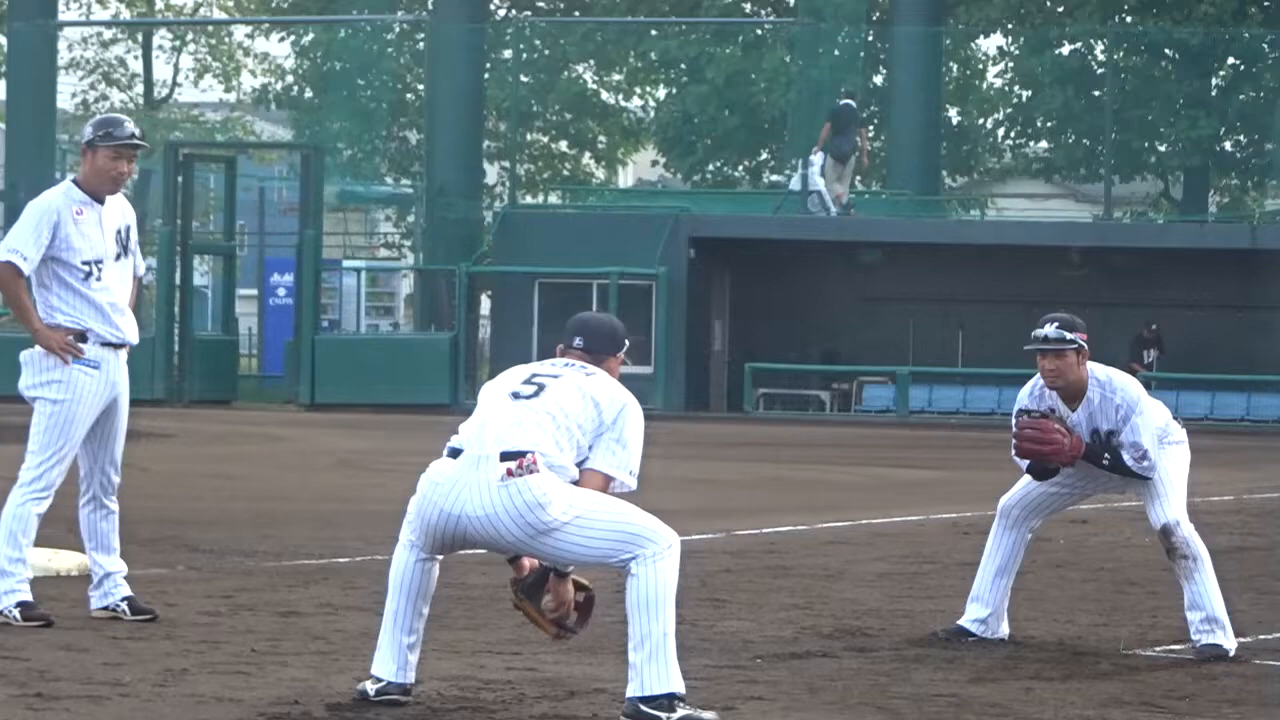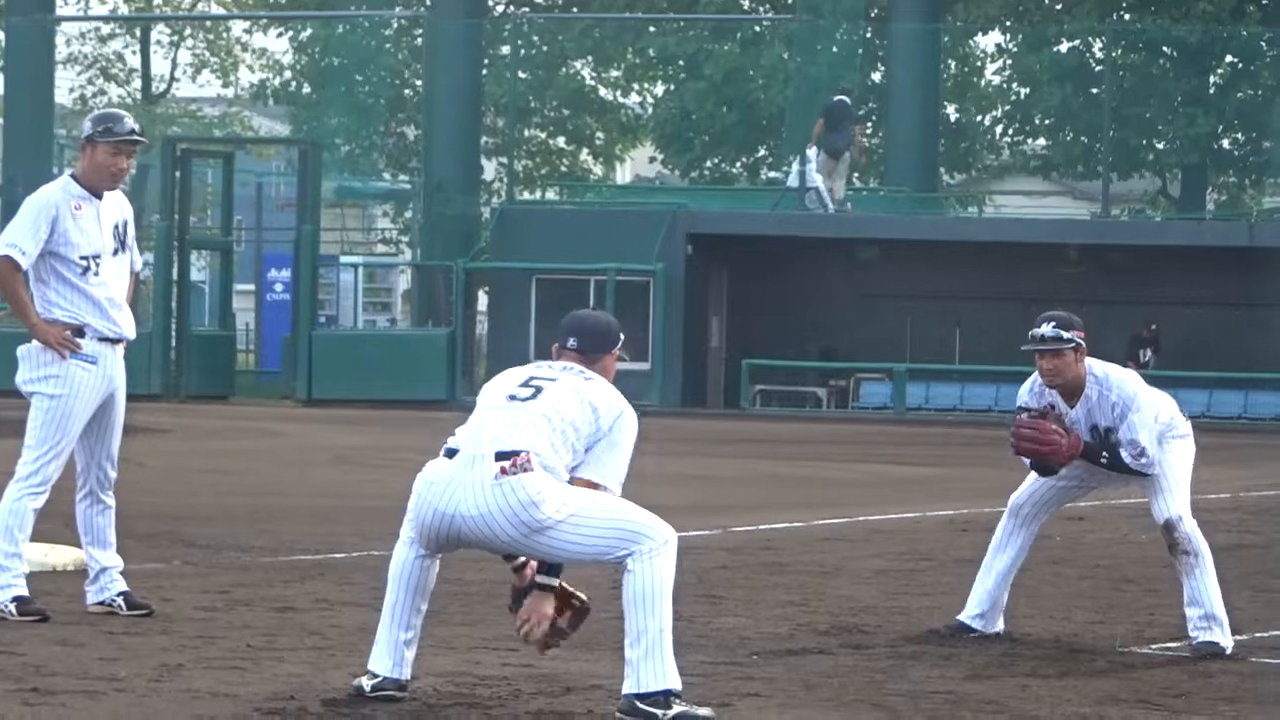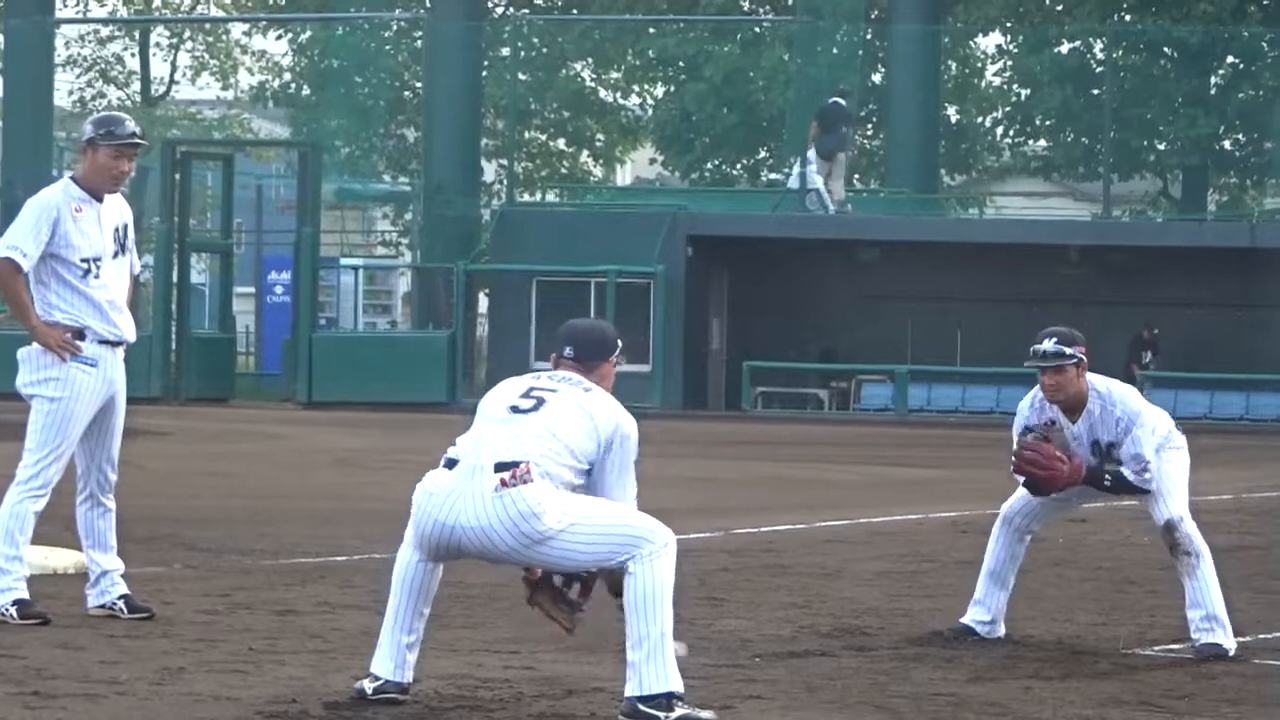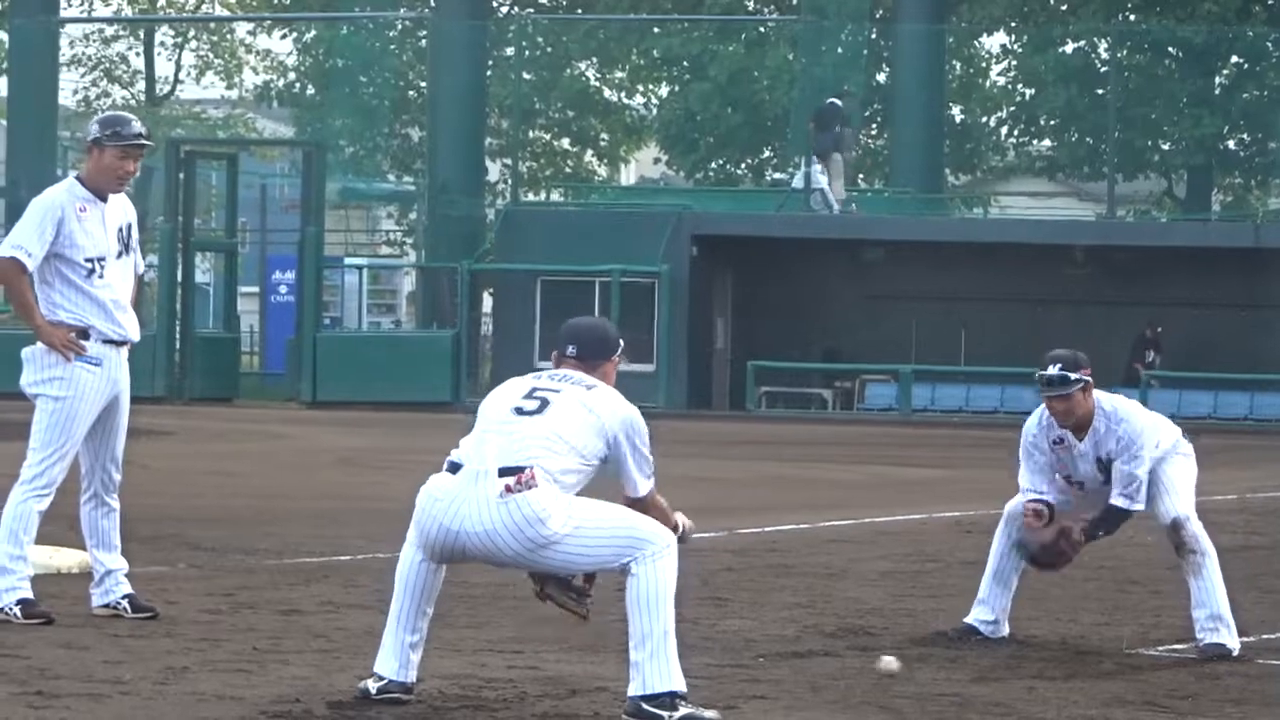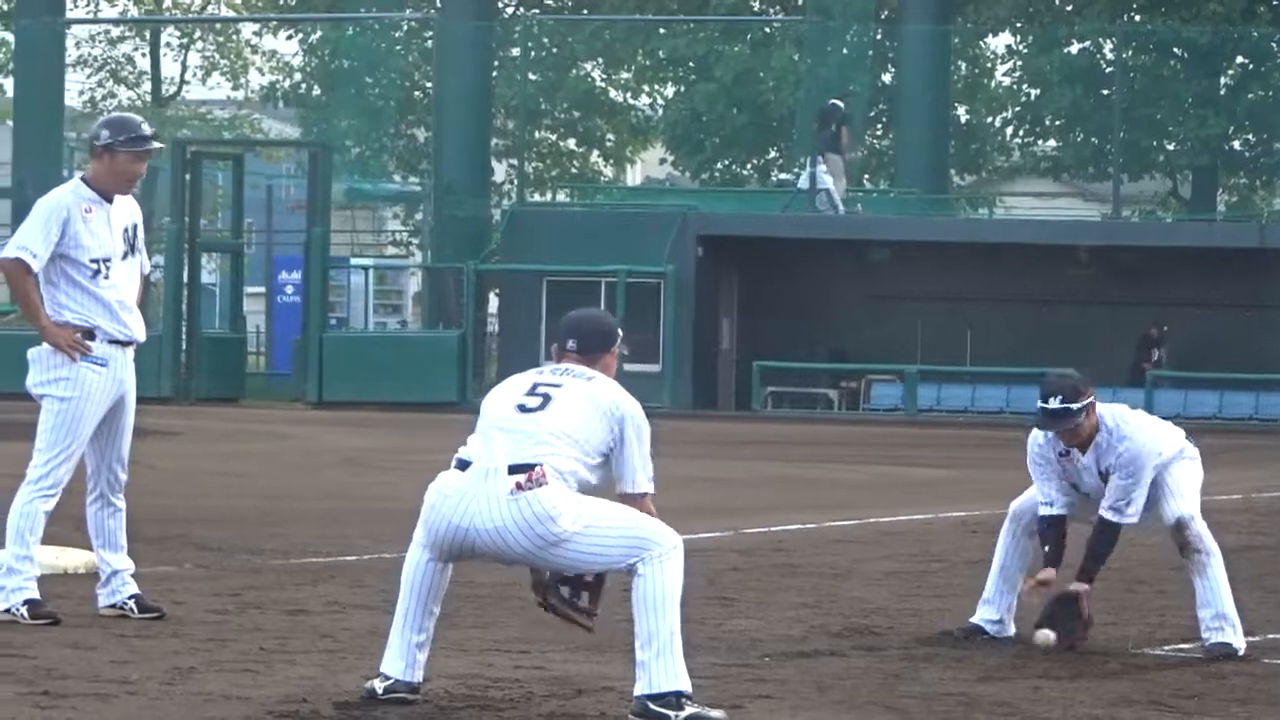
dt=0.2s
person 1, frame 1
left shoulder: (123, 210)
right shoulder: (53, 206)
left hip: (116, 361)
right hip: (73, 362)
left knee: (104, 484)
left ankle: (111, 590)
person 1, frame 2
left shoulder: (120, 206)
right shoulder: (52, 201)
left hip: (113, 357)
right hip: (70, 358)
left knee: (101, 479)
left ankle: (107, 584)
person 1, frame 3
left shoulder: (120, 209)
right shoulder: (52, 203)
left hip: (112, 359)
right hip: (70, 360)
left knee: (100, 482)
left ankle: (107, 588)
person 1, frame 4
left shoulder: (124, 208)
right shoulder: (57, 203)
left hip: (116, 359)
right hip: (74, 360)
left knee: (105, 482)
left ankle: (111, 589)
person 1, frame 5
left shoulder: (129, 209)
right shoulder: (62, 203)
right wrist: (46, 327)
left hip: (122, 360)
right hip: (80, 361)
left knee: (111, 483)
right knee: (47, 477)
left ankle: (117, 588)
person 2, frame 1
left shoulder: (508, 376)
right shoulder: (619, 398)
right elbow: (591, 493)
left wrist: (515, 551)
right wrist: (562, 573)
left hip: (443, 488)
right hip: (518, 495)
left knee: (416, 540)
right knee: (655, 546)
left ankle: (389, 677)
person 2, frame 2
left shoulder: (505, 378)
right shoulder: (613, 404)
right elbow: (584, 499)
left wrist: (517, 555)
right wrist: (546, 586)
left hip: (439, 489)
right hip: (512, 494)
left knee: (416, 539)
right knee: (653, 541)
left ankle: (386, 672)
person 2, frame 3
left shoulder: (505, 387)
right shoulder: (612, 414)
right elbow: (616, 518)
left wrist: (528, 559)
right wrist: (629, 600)
left hip: (440, 501)
right hip: (513, 507)
left knee: (421, 542)
right knee: (653, 545)
left ankle: (388, 676)
person 2, frame 4
left shoulder: (506, 388)
right shoulder: (617, 408)
right elbow: (642, 501)
left wrist: (530, 553)
right wrist: (674, 522)
left hip: (445, 505)
right hip: (517, 512)
left knee: (423, 541)
right knee: (654, 546)
left ankle: (391, 676)
person 2, frame 5
left shoulder: (507, 386)
right shoulder: (619, 401)
right elbow: (635, 503)
left wrist: (533, 556)
left hip: (454, 503)
right hip: (528, 508)
left knee: (430, 541)
right knee: (661, 547)
left ankle: (399, 676)
person 3, frame 1
left shoulder: (1123, 393)
right shoulder: (1032, 397)
left elbow: (1143, 466)
right elbow: (1036, 470)
left wrist: (1082, 450)
right wrist: (1053, 457)
left hip: (1155, 447)
right hip: (1085, 456)
left knee: (1171, 524)
right knee: (1012, 509)
person 3, frame 2
left shoulder: (1121, 389)
right shoulder: (1032, 394)
left elbow: (1142, 464)
right elbow: (1039, 466)
left wrist: (1080, 449)
right wrist: (1055, 456)
right hip: (1085, 450)
left knee: (1174, 519)
right knee: (1021, 508)
person 3, frame 3
left shoulder: (1123, 405)
right shoulder: (1031, 410)
left elbow: (1143, 481)
right elbow: (1031, 478)
left wrist: (1081, 475)
right hip: (1082, 464)
left knee: (1174, 520)
right knee: (1013, 514)
person 3, frame 4
left shoulder: (1128, 423)
right shoulder: (1037, 429)
left elbow: (1125, 503)
right elbow: (1038, 493)
left wrist: (1082, 537)
right wrist: (1038, 511)
right hip: (1086, 474)
left knee: (1181, 520)
right knee: (1016, 514)
person 3, frame 5
left shoulder: (1130, 438)
right shoulder: (1042, 441)
left elbow: (1116, 517)
right elbow: (1051, 509)
right wrist: (1051, 566)
right hip: (1092, 479)
left knee: (1185, 521)
right knee: (1022, 514)
